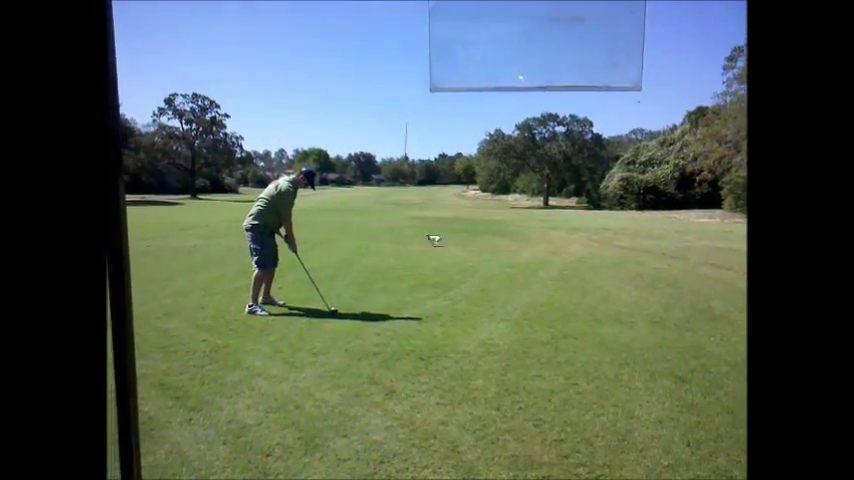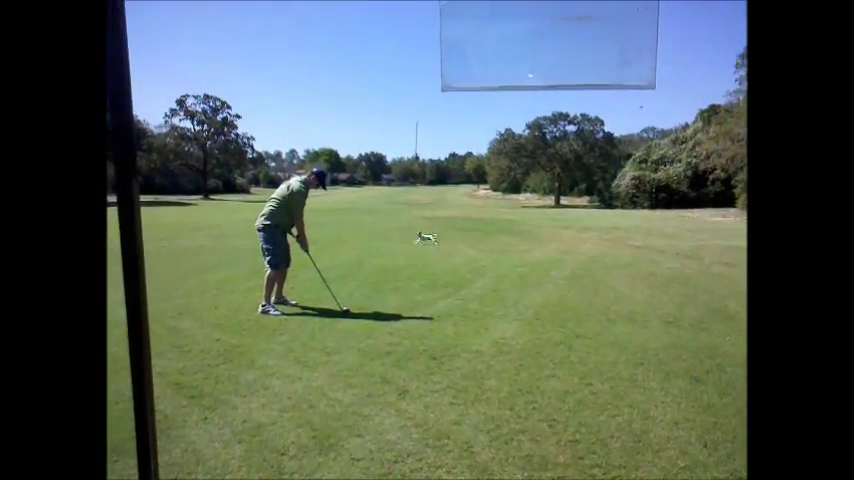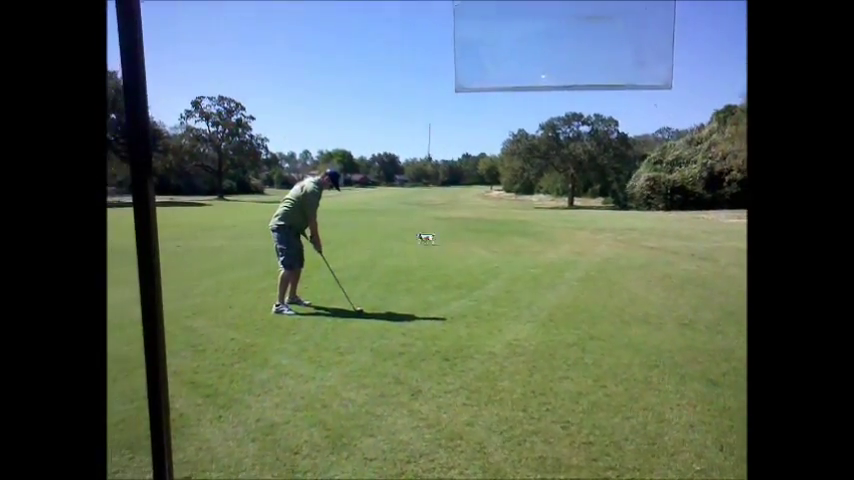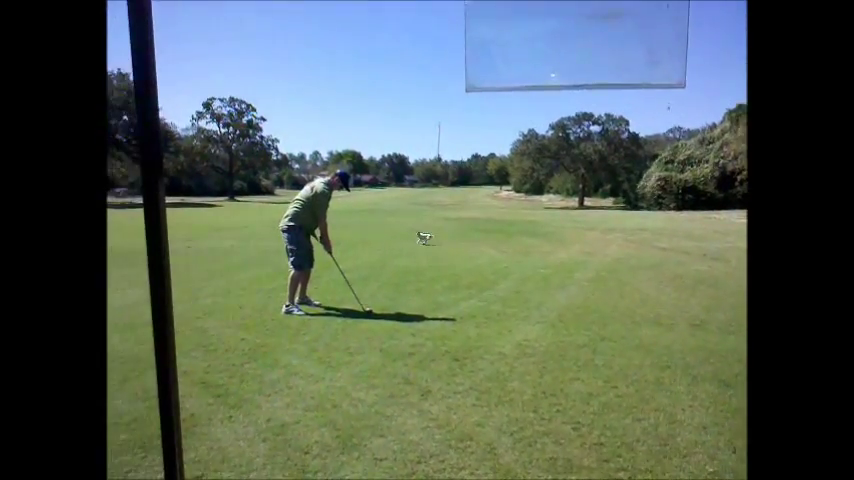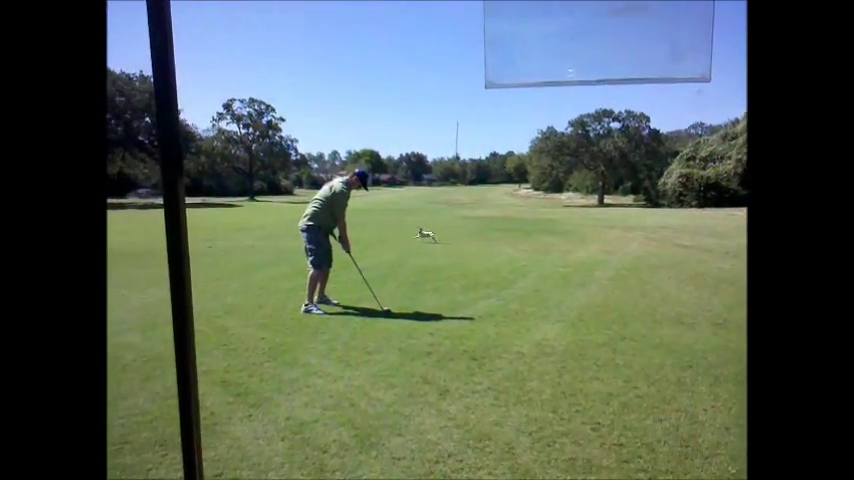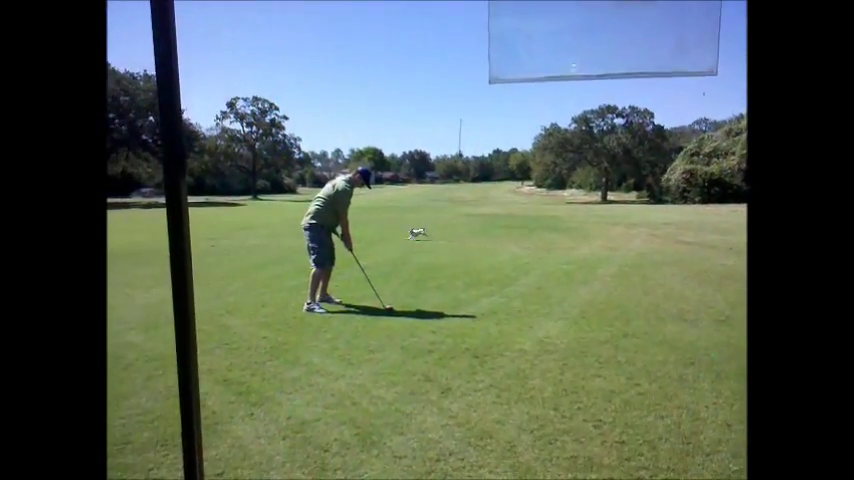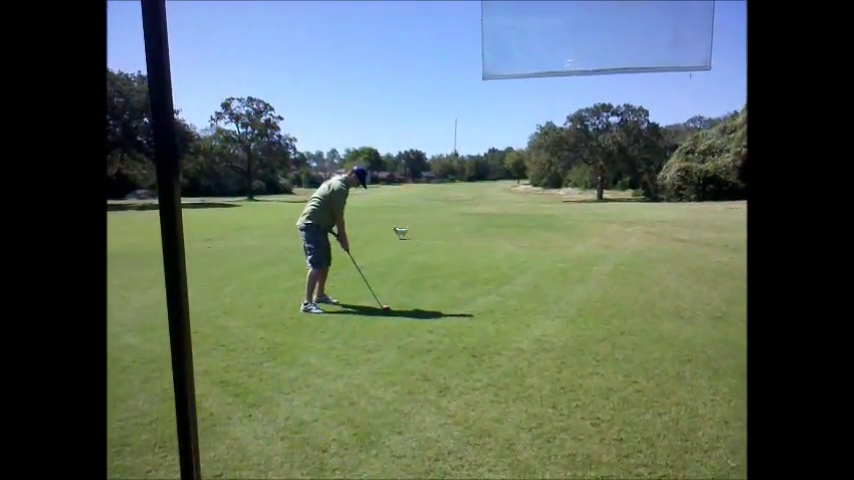
dt=0.1s
person 1, frame 1
left shoulder: (286, 182)
right shoulder: (287, 188)
left elbow: (284, 216)
right elbow: (286, 218)
left wrist: (287, 235)
right wrist: (291, 239)
left hip: (264, 226)
right hip: (257, 226)
left knee: (272, 263)
right knee: (263, 265)
left ankle: (265, 297)
right ankle: (252, 305)
person 1, frame 2
left shoulder: (297, 183)
right shoulder: (299, 188)
left elbow: (295, 216)
right elbow: (298, 218)
left wrist: (299, 235)
right wrist: (303, 239)
left hip: (276, 226)
right hip: (270, 226)
left knee: (284, 263)
right knee: (275, 265)
left ankle: (278, 296)
right ankle: (265, 304)
person 1, frame 3
left shoulder: (311, 184)
right shoulder: (312, 189)
left elbow: (309, 217)
right elbow: (312, 219)
left wrist: (312, 236)
right wrist: (316, 240)
left hip: (290, 227)
right hip: (283, 227)
left knee: (297, 263)
right knee: (289, 265)
left ankle: (292, 296)
right ankle: (279, 304)
person 1, frame 4
left shoulder: (320, 184)
right shoulder: (322, 190)
left elbow: (318, 217)
right elbow: (321, 219)
left wrist: (322, 236)
right wrist: (326, 240)
left hip: (300, 227)
right hip: (294, 227)
left knee: (307, 264)
right knee: (298, 266)
left ankle: (302, 297)
right ankle: (289, 304)
person 1, frame 5
left shoulder: (339, 184)
right shoulder: (341, 189)
left elbow: (337, 216)
right elbow: (340, 218)
left wrist: (341, 236)
right wrist: (345, 239)
left hip: (319, 227)
right hip: (312, 227)
left knee: (326, 263)
right knee: (317, 265)
left ankle: (320, 296)
right ankle: (308, 304)
person 1, frame 6
left shoulder: (342, 182)
right shoulder: (344, 188)
left elbow: (339, 215)
right elbow: (343, 216)
left wrist: (343, 234)
right wrist: (347, 238)
left hip: (321, 225)
right hip: (315, 225)
left knee: (329, 262)
right knee: (320, 264)
left ankle: (323, 295)
right ankle: (310, 302)
person 1, frame 7
left shoulder: (338, 182)
right shoulder: (339, 187)
left elbow: (336, 214)
right elbow: (338, 216)
left wrist: (339, 234)
right wrist: (343, 238)
left hip: (317, 226)
right hip: (311, 225)
left knee: (325, 262)
right knee: (316, 264)
left ankle: (320, 295)
right ankle: (307, 303)
